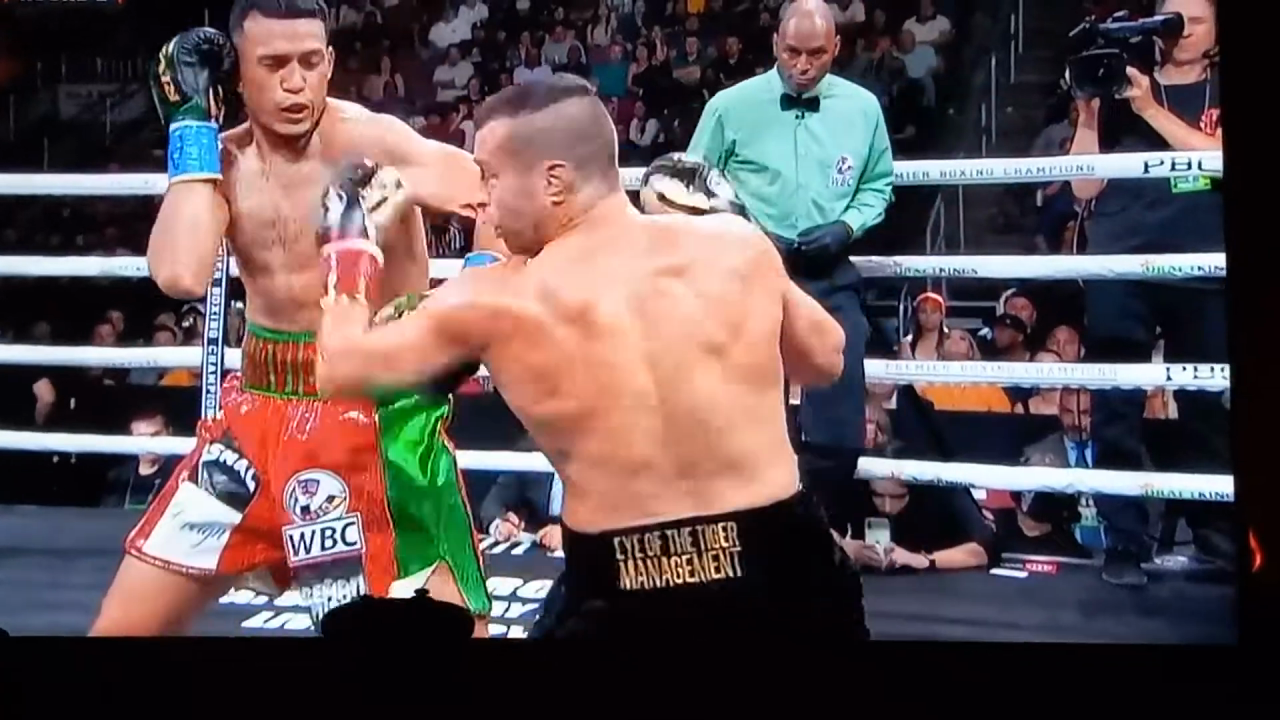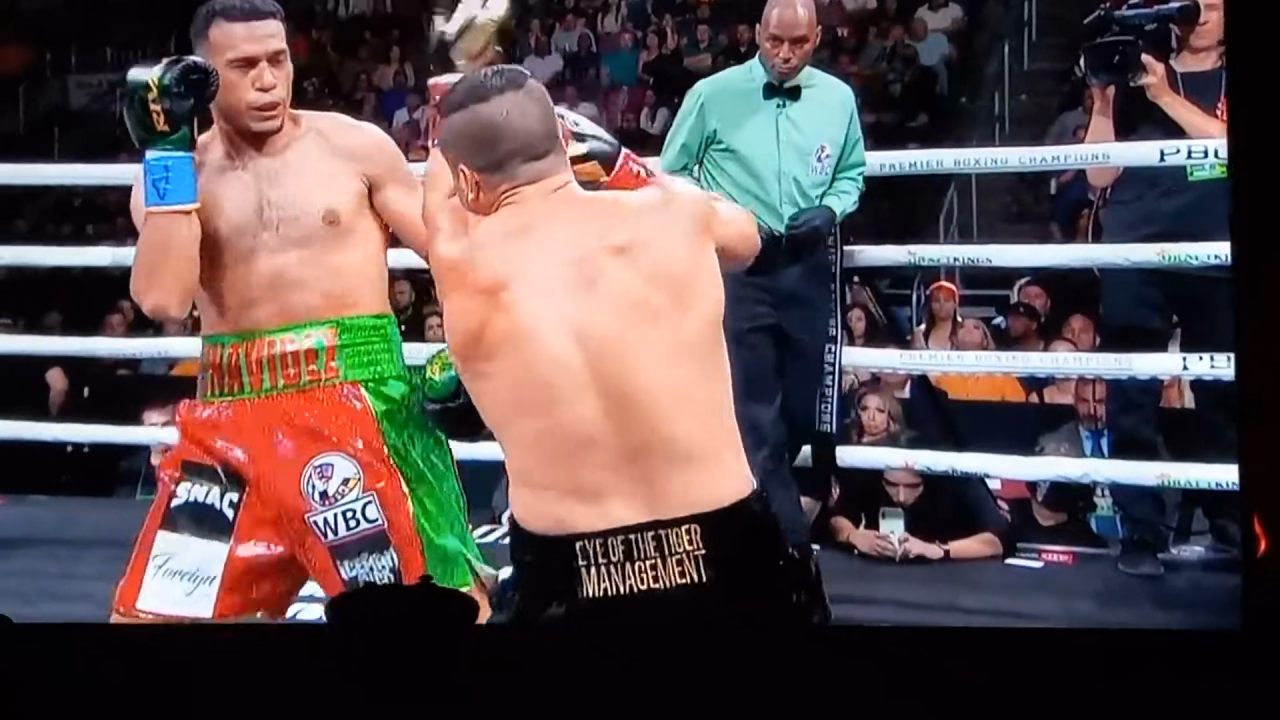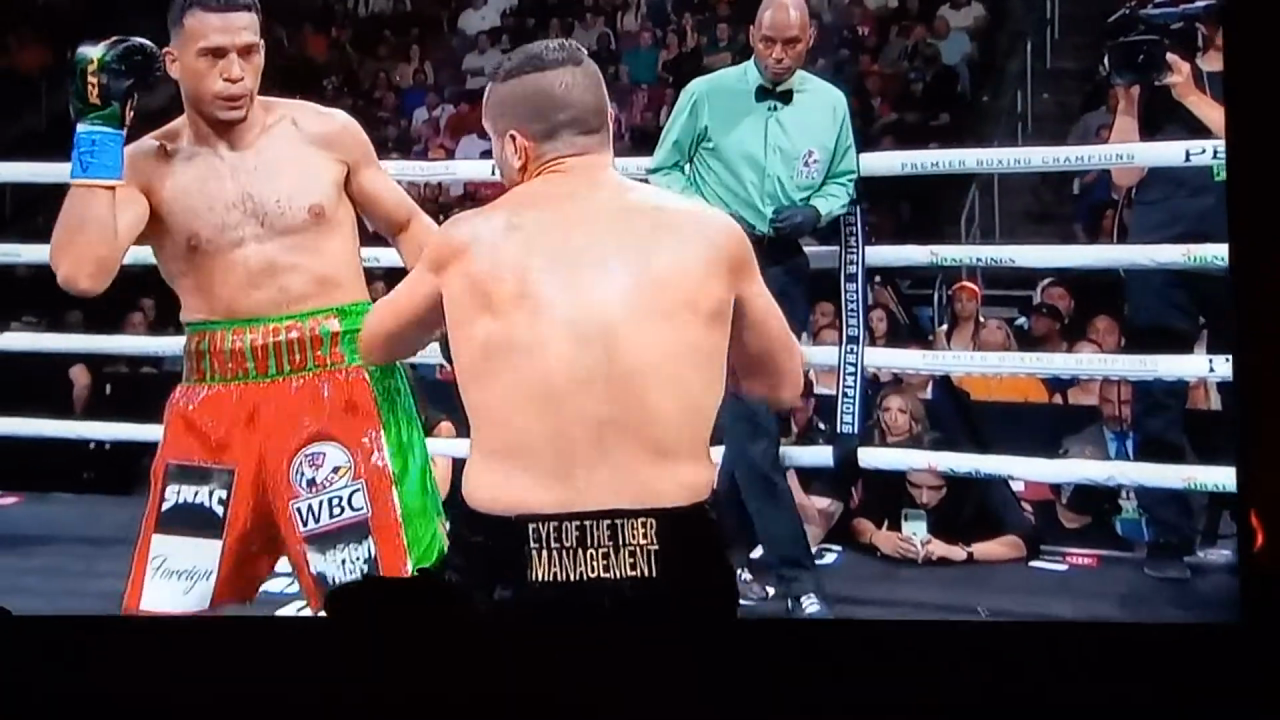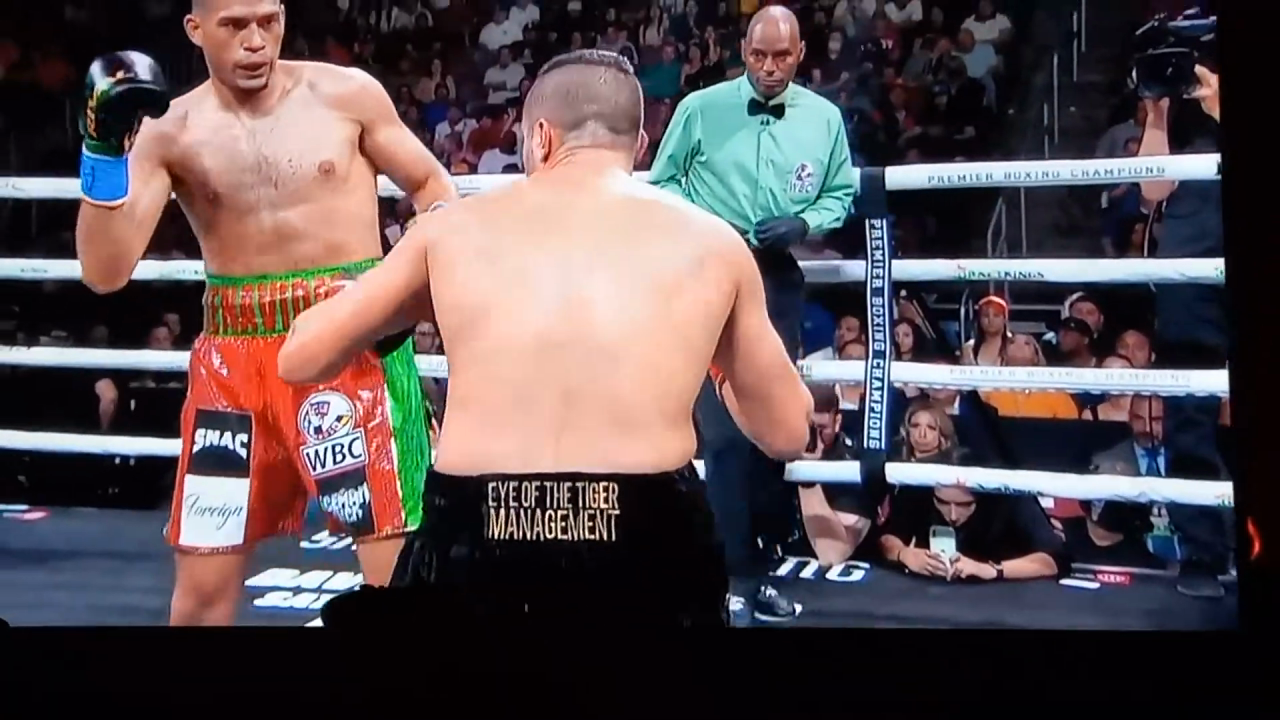
dt=0.4s
person 1, frame 1
left shoulder: (369, 139)
right shoulder: (220, 160)
right elbow: (181, 275)
right wrist: (190, 123)
left hip: (373, 413)
right hip: (261, 409)
right knee: (123, 623)
person 1, frame 2
left shoulder: (355, 146)
right shoulder: (173, 177)
right elbow: (163, 300)
right wrist: (165, 151)
left hip: (357, 407)
right hip: (229, 424)
left knee: (460, 612)
right knee: (148, 614)
person 1, frame 3
left shoulder: (328, 133)
right shoulder: (144, 167)
left elbow: (407, 225)
right elbow: (81, 274)
right wrist: (97, 124)
left hip: (344, 388)
right hip: (215, 407)
right knee: (165, 606)
person 1, frame 4
left shoulder: (346, 94)
right shoulder: (169, 131)
left elbow: (429, 182)
right elbow: (105, 273)
right wrist: (103, 145)
left hip: (352, 344)
right hip: (233, 356)
left knee: (394, 568)
right knee: (200, 592)
person 2, frame 1
left shoulder: (862, 107)
right shoulder: (730, 107)
left elbow: (878, 184)
left wrist: (848, 226)
left hip: (830, 282)
left knee: (839, 438)
person 2, frame 2
left shoulder: (839, 98)
right shoulder: (712, 96)
left elbow: (852, 174)
right elbow: (671, 174)
left wrist: (831, 210)
left hip: (806, 270)
right hip: (736, 271)
left knee: (798, 419)
right knee: (758, 425)
person 2, frame 3
left shoulder: (830, 104)
right shoulder: (705, 95)
left elbow: (844, 179)
right elbow: (663, 170)
left wrist: (815, 211)
left hip: (783, 268)
left knee: (760, 418)
right knee: (748, 421)
right ankle: (795, 576)
person 2, frame 4
left shoulder: (825, 118)
right shoulder: (699, 109)
left elbow: (841, 194)
right elbow: (661, 183)
left wrist: (805, 224)
left hip: (778, 281)
right knee: (723, 431)
left ankle: (748, 571)
right ankle: (730, 575)
person 3, frame 1
left shoulder: (498, 303)
right shoulder: (735, 245)
left elbow: (341, 369)
right elbow: (826, 360)
left hip: (629, 594)
right hip: (784, 566)
person 3, frame 2
left shoulder: (459, 259)
right shoulder: (674, 211)
left elbow: (442, 181)
right elbow: (743, 236)
left wrist: (455, 112)
left hip: (568, 589)
right hip: (734, 566)
person 3, frame 3
left shoulder: (470, 240)
right shoulder: (710, 234)
left elbow: (377, 344)
right elbow: (784, 385)
left hip: (504, 574)
right hip: (673, 569)
person 3, frame 4
left shoulder: (458, 224)
right shoulder: (712, 243)
left elbow: (300, 357)
right elbow: (787, 434)
left hip: (478, 546)
right hip: (651, 546)
person 4, frame 1
left shoulder: (1216, 92)
right shoulder: (1121, 92)
left elbow: (1218, 159)
right elbow: (1084, 186)
left wrist: (1150, 110)
right wrist: (1088, 114)
left hip: (1201, 271)
left knee: (1207, 406)
right knee: (1116, 409)
left ankle: (1215, 532)
right ankle: (1124, 541)
person 4, frame 2
left shoulder: (1223, 82)
right shoulder: (1135, 80)
left elbow: (1224, 145)
right elbow: (1101, 174)
left wrist: (1165, 97)
right wrist: (1103, 103)
left hip: (1214, 260)
left knee: (1221, 395)
right knee: (1132, 398)
left ankle: (1229, 523)
right ankle: (1141, 531)
person 4, frame 3
right shoulder: (1159, 81)
right elbow: (1125, 175)
left wrist: (1192, 97)
right wrist: (1128, 100)
right hip: (1159, 253)
left knee: (1237, 395)
right knee: (1156, 398)
right ankle: (1167, 535)
person 4, frame 4
right shoulder: (1185, 100)
right elbow: (1155, 188)
left wrist: (1215, 109)
right wrist: (1156, 113)
right hip: (1189, 266)
right knee: (1188, 413)
right ankle: (1201, 553)
